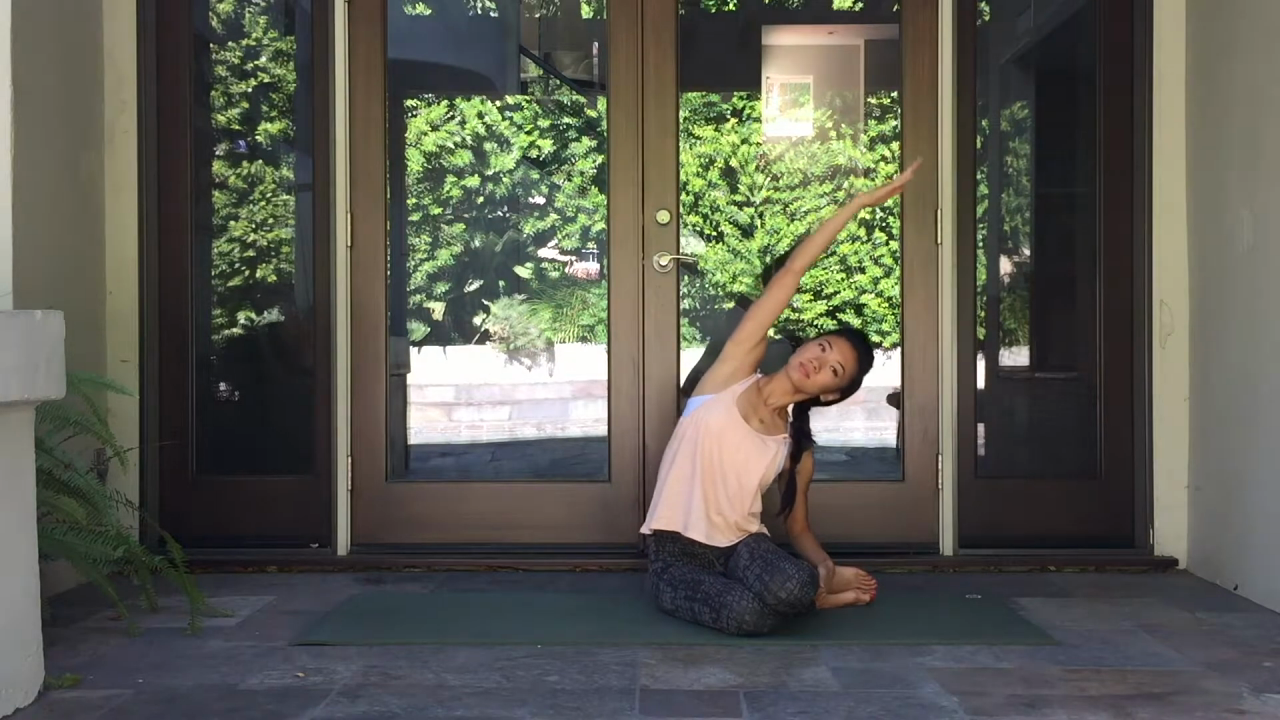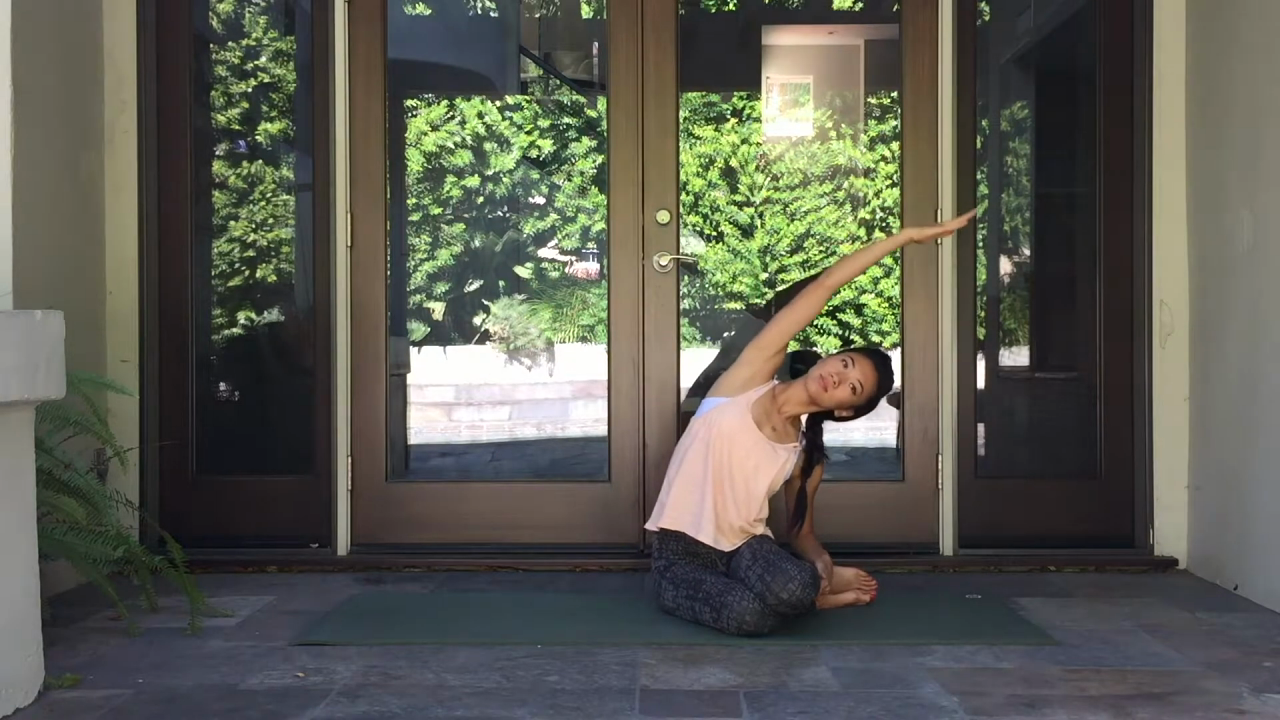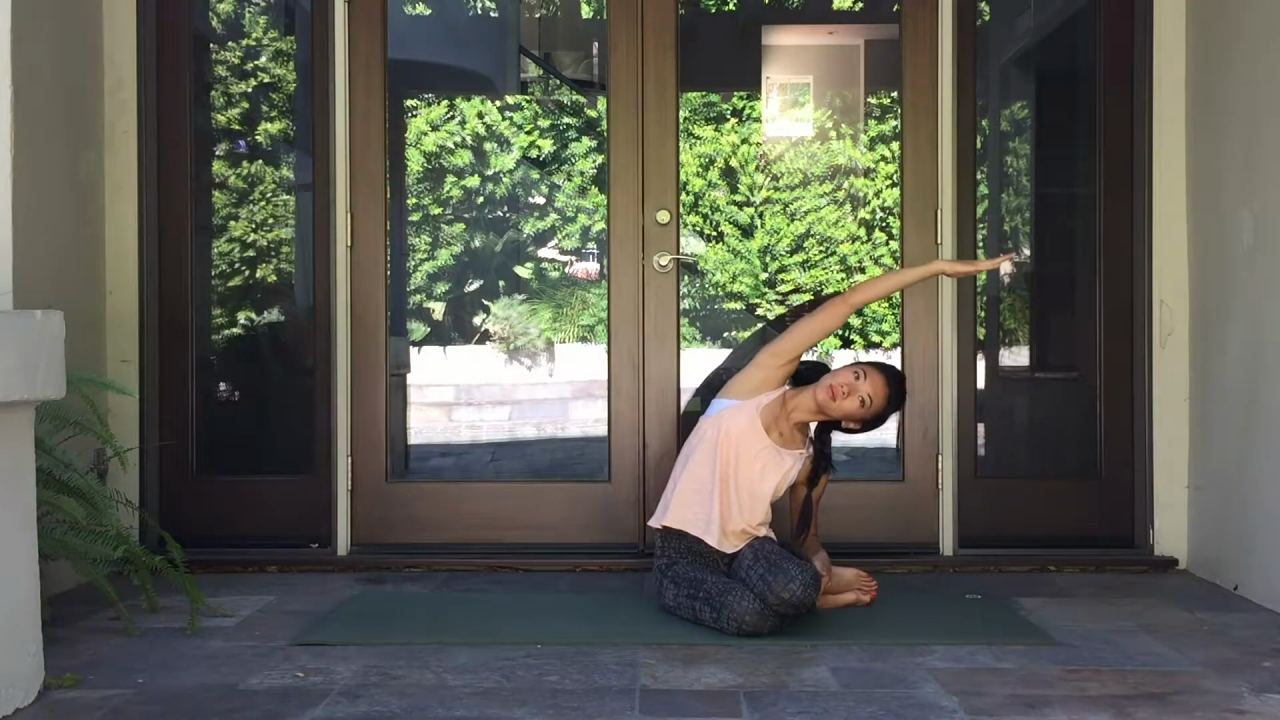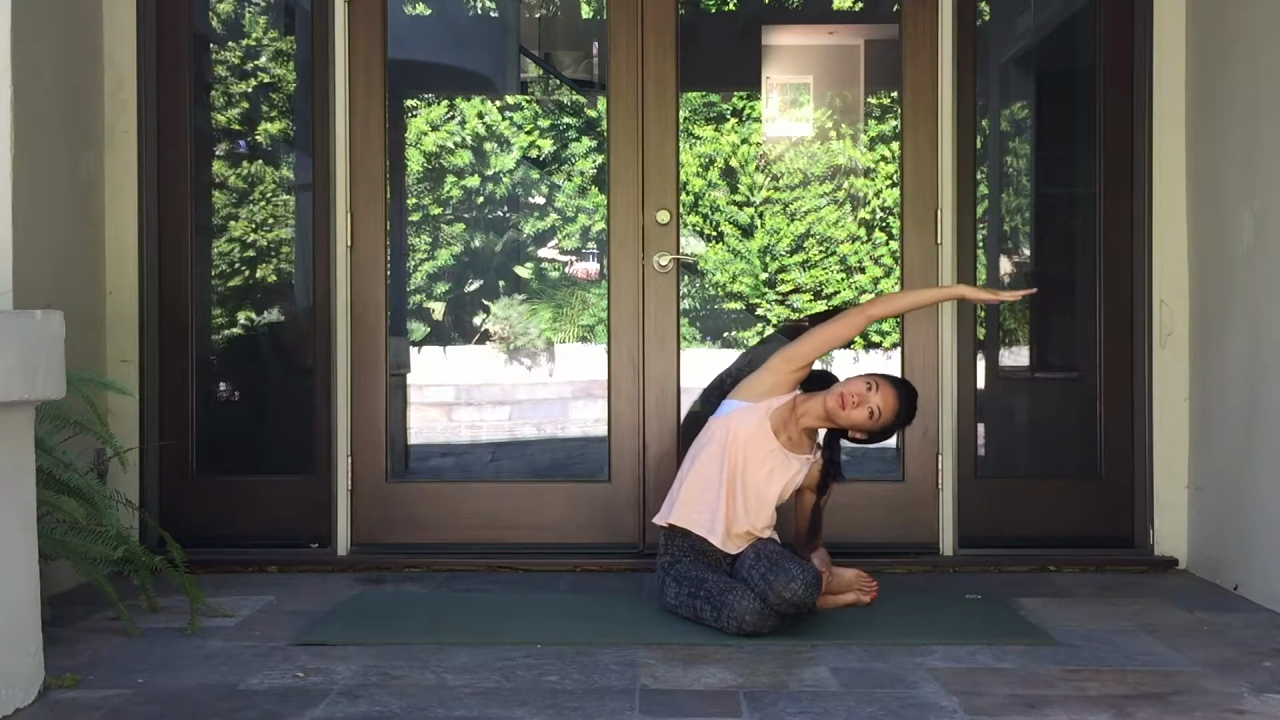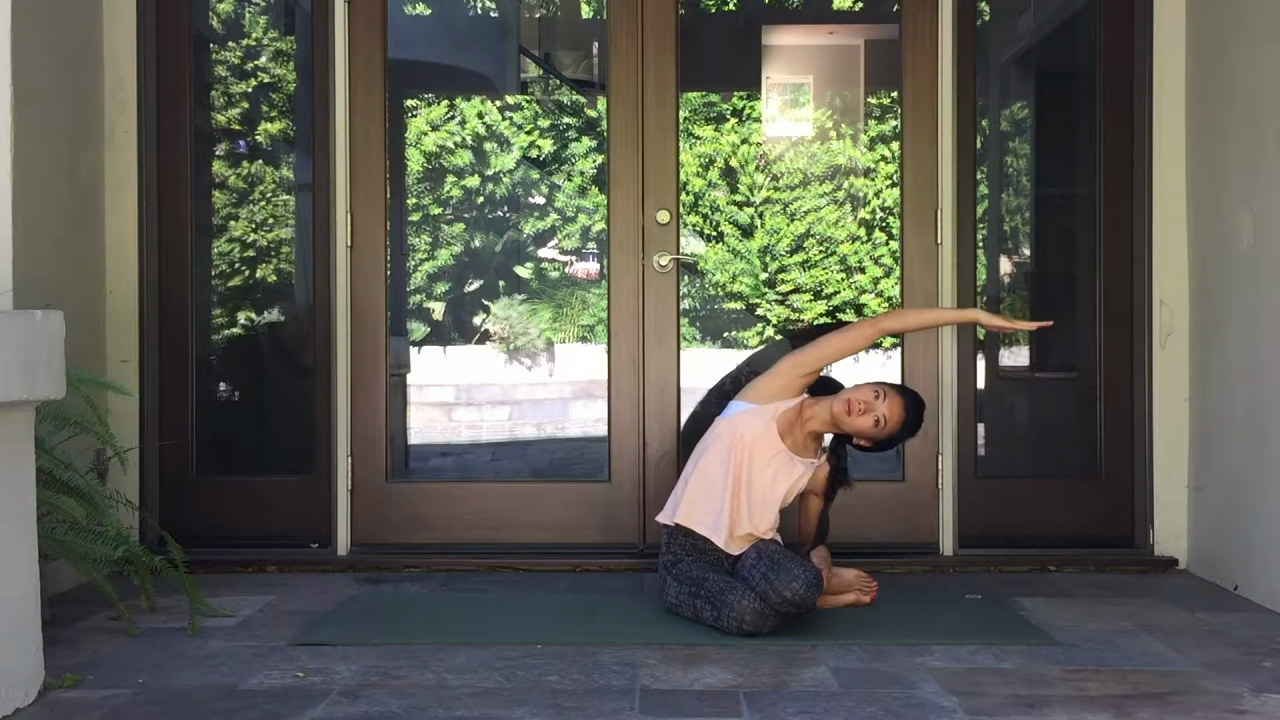
dt=0.3s
person 1, frame 1
left shoulder: (797, 449)
right shoulder: (736, 371)
left elbow: (799, 528)
right elbow: (791, 273)
left wrist: (825, 566)
right wrist: (860, 203)
left hip: (740, 544)
right hip: (677, 552)
left knee: (792, 587)
right knee: (747, 616)
left ankle: (814, 585)
right ankle: (815, 592)
person 1, frame 2
left shoulder: (805, 458)
right shoulder: (754, 374)
left elbow: (802, 533)
right elbow: (823, 287)
left wrist: (822, 565)
right wrist: (908, 235)
left hip: (744, 546)
right hip: (679, 549)
left knee: (794, 588)
right knee: (749, 615)
left ankle: (816, 585)
right ankle: (815, 592)
person 1, frame 3
left shoulder: (810, 463)
right shoulder: (764, 380)
left elbow: (805, 536)
right elbow: (846, 303)
left wrist: (821, 563)
right wrist: (938, 267)
left hip: (746, 548)
right hip: (683, 549)
left knee: (796, 589)
right knee: (748, 615)
left ankle: (814, 587)
right ankle: (818, 593)
person 1, frame 4
left shoulder: (816, 468)
right shoulder: (776, 382)
left elbow: (808, 538)
right elbow: (865, 313)
left wrist: (819, 563)
right wrist: (960, 291)
left hip: (749, 548)
right hip: (686, 547)
left knee: (797, 587)
right knee: (749, 615)
right ankle: (819, 590)
person 1, frame 5
left shoulder: (819, 472)
right shoulder: (784, 385)
left elbow: (808, 540)
right elbow: (879, 326)
left wrist: (818, 559)
right wrist: (975, 315)
left hip: (750, 550)
right hip: (688, 548)
left knee: (798, 586)
right knee: (748, 615)
right ankle: (817, 591)
